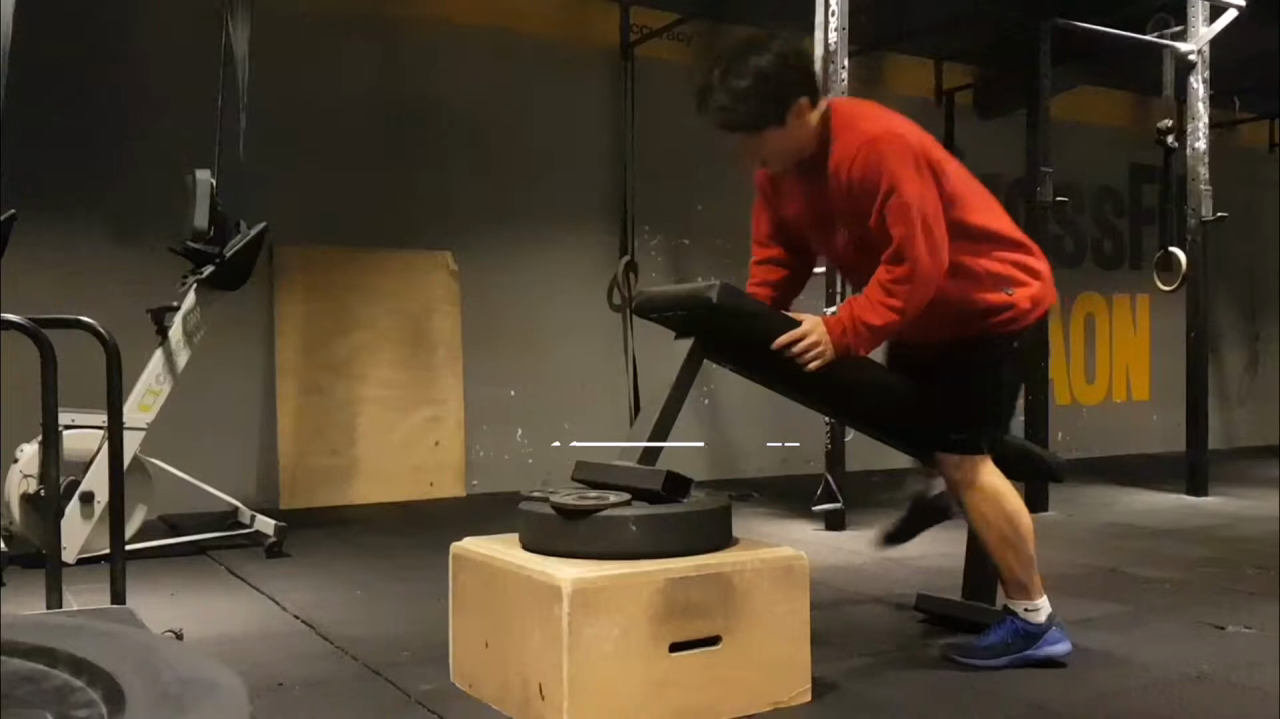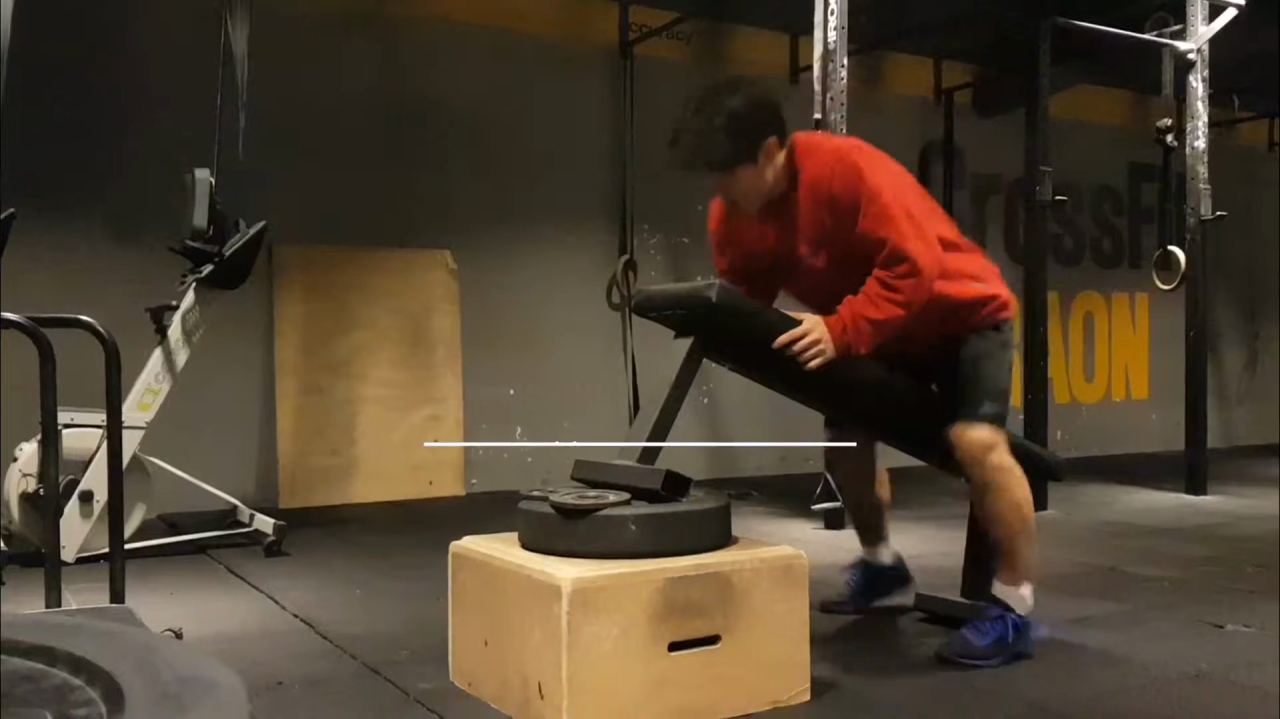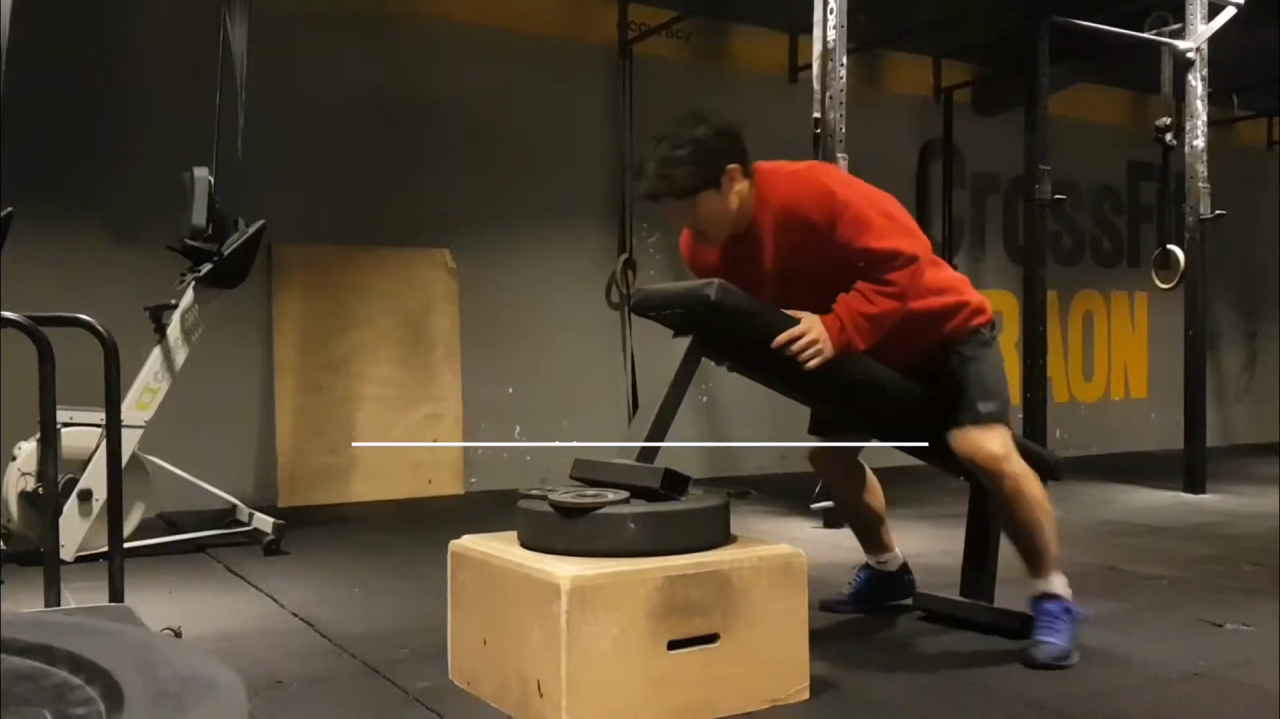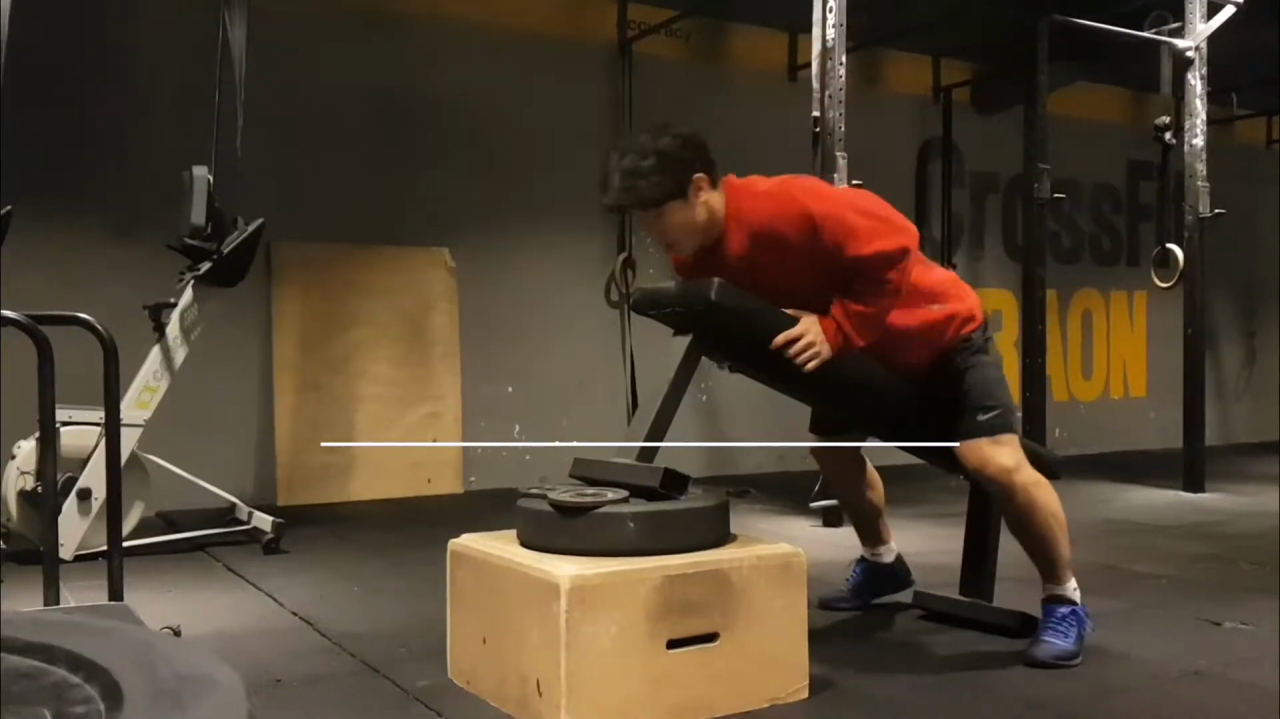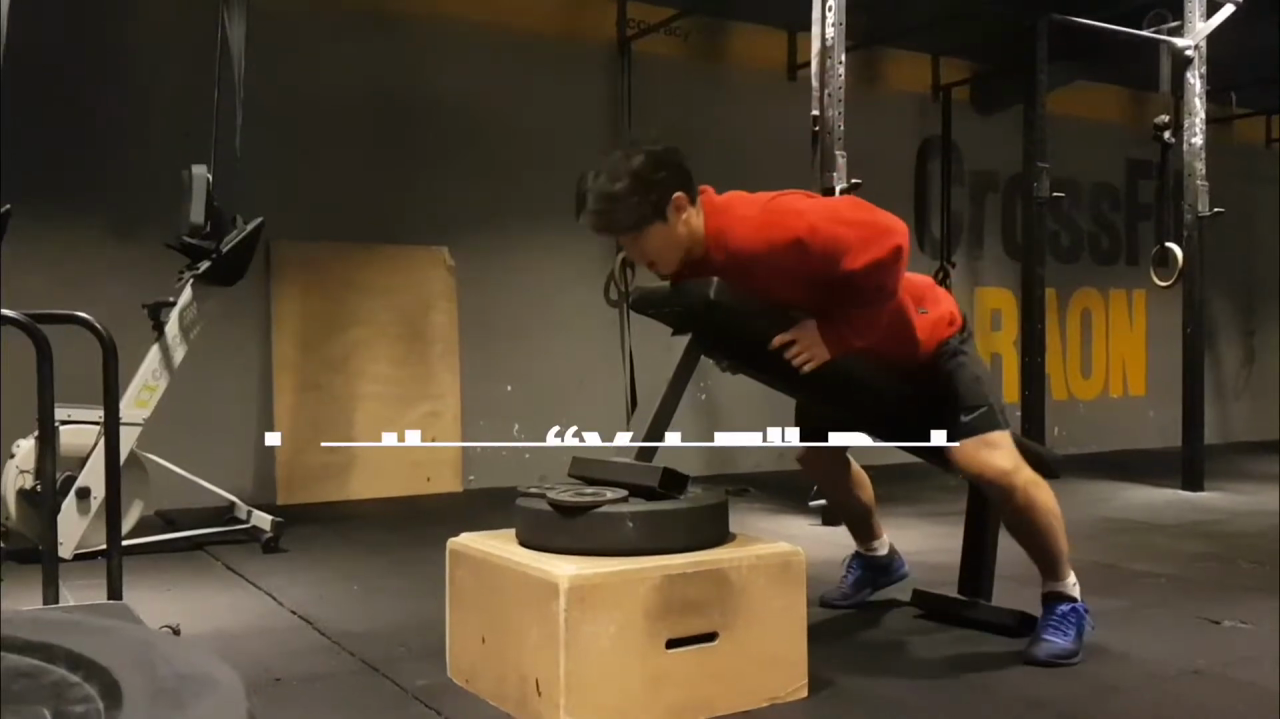
dt=0.2s
person 1, frame 1
left shoulder: (879, 143)
right shoulder: (778, 169)
left elbow: (916, 264)
right elbow: (781, 254)
left wrist: (841, 333)
left hip: (993, 301)
right hip: (927, 310)
left knee: (961, 459)
left ankle: (1033, 622)
person 1, frame 2
left shoulder: (846, 167)
right shoulder: (731, 216)
left elbow: (911, 267)
right elbow: (744, 294)
left wrist: (839, 332)
left hip: (960, 310)
right hip: (884, 332)
left knee: (977, 443)
right knee: (845, 444)
left ankle: (1013, 608)
right ankle: (881, 566)
person 1, frame 3
left shoulder: (811, 191)
right shoulder: (702, 247)
left elbow: (902, 257)
left wrist: (837, 329)
left hip: (944, 329)
right hip: (869, 351)
left knee: (987, 452)
right knee: (828, 454)
left ankle: (1051, 595)
right ankle: (886, 570)
person 1, frame 4
left shoulder: (783, 205)
right shoulder: (691, 255)
left elbow: (894, 246)
left wrist: (834, 331)
left hip: (940, 333)
right hip: (860, 350)
left knee: (996, 463)
right knee: (831, 450)
left ankle: (1064, 601)
right ankle: (882, 562)
person 1, frame 5
left shoulder: (761, 225)
right shoulder: (682, 259)
left elbow: (885, 240)
left wrist: (834, 337)
left hip: (921, 338)
right hip: (838, 354)
left knee: (993, 465)
right knee: (817, 454)
left ankle: (1064, 599)
right ankle: (876, 557)
